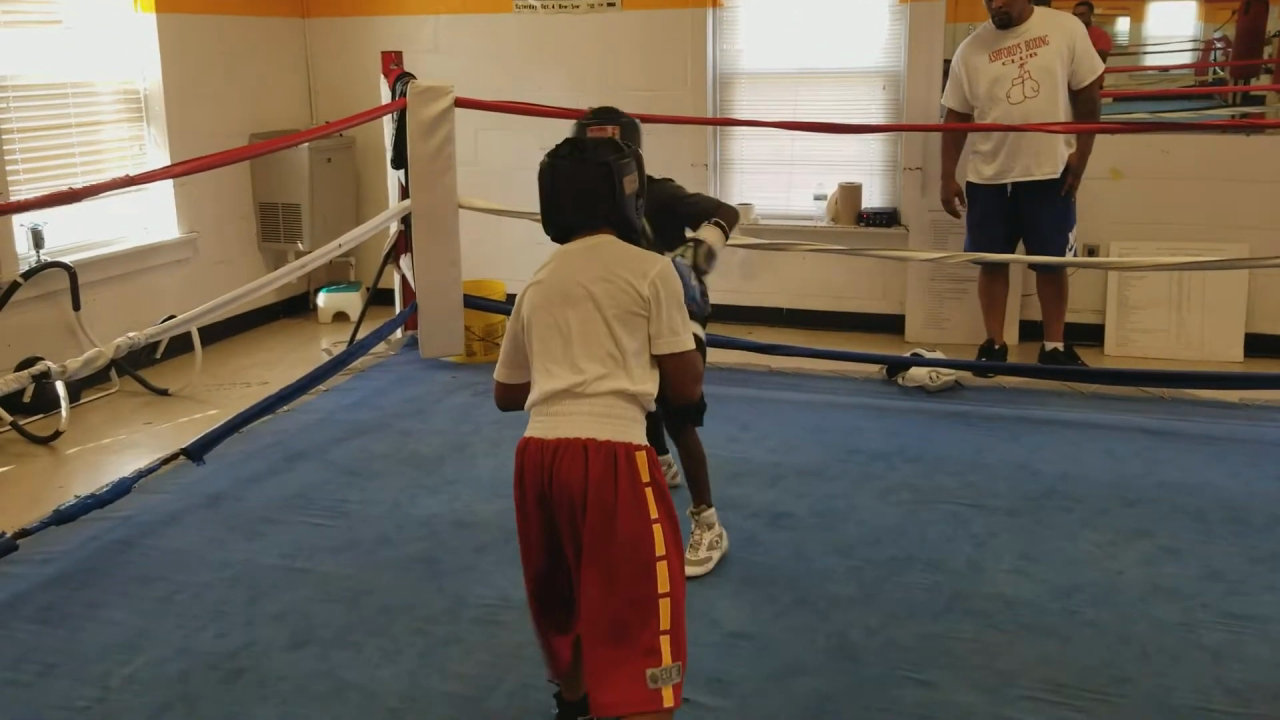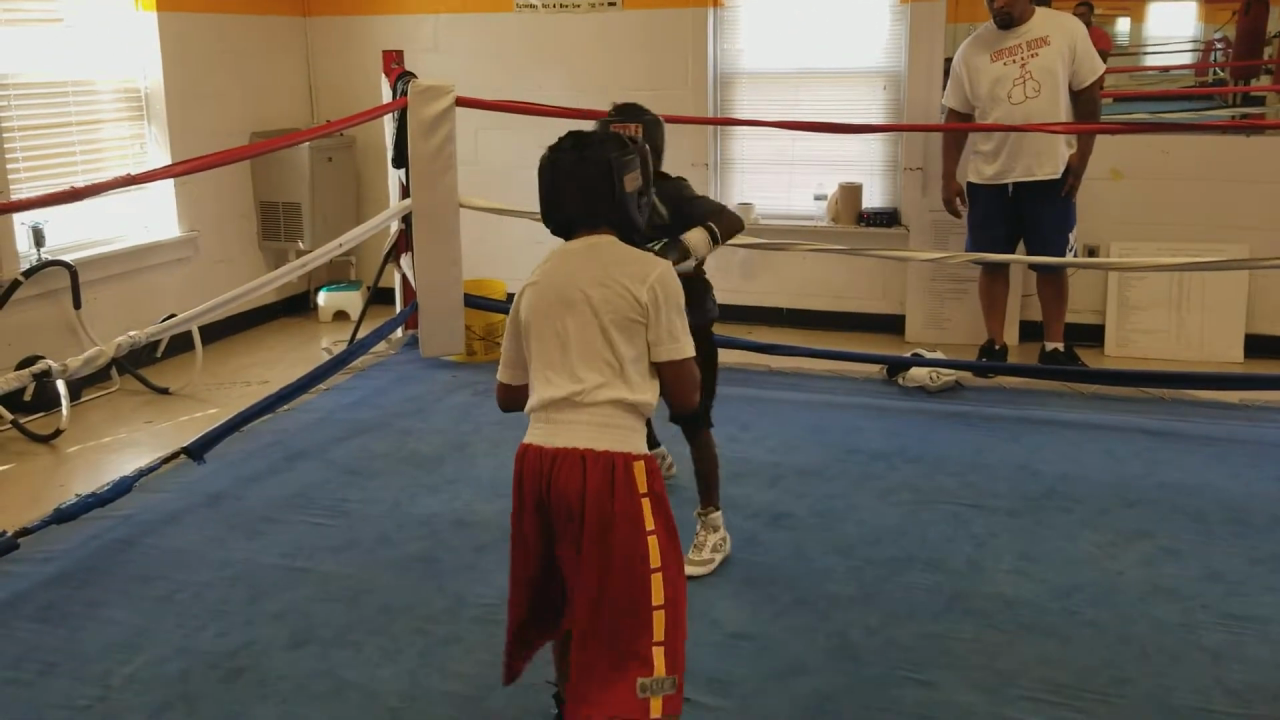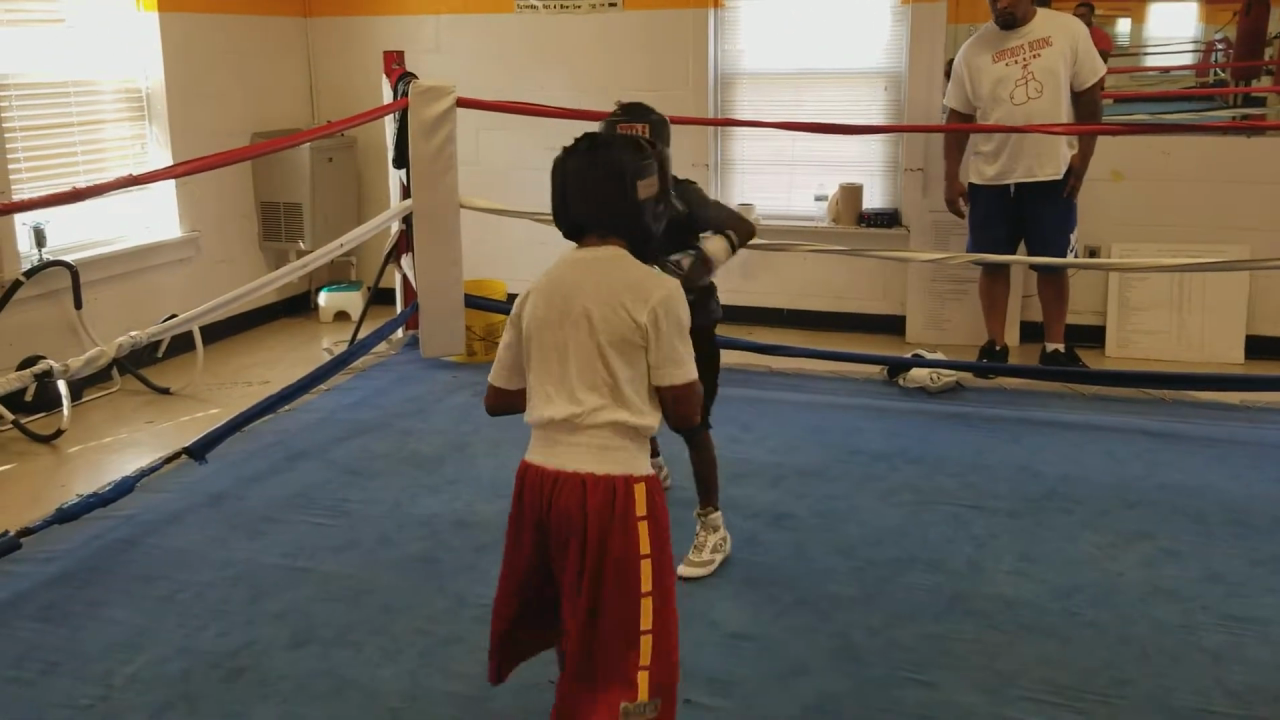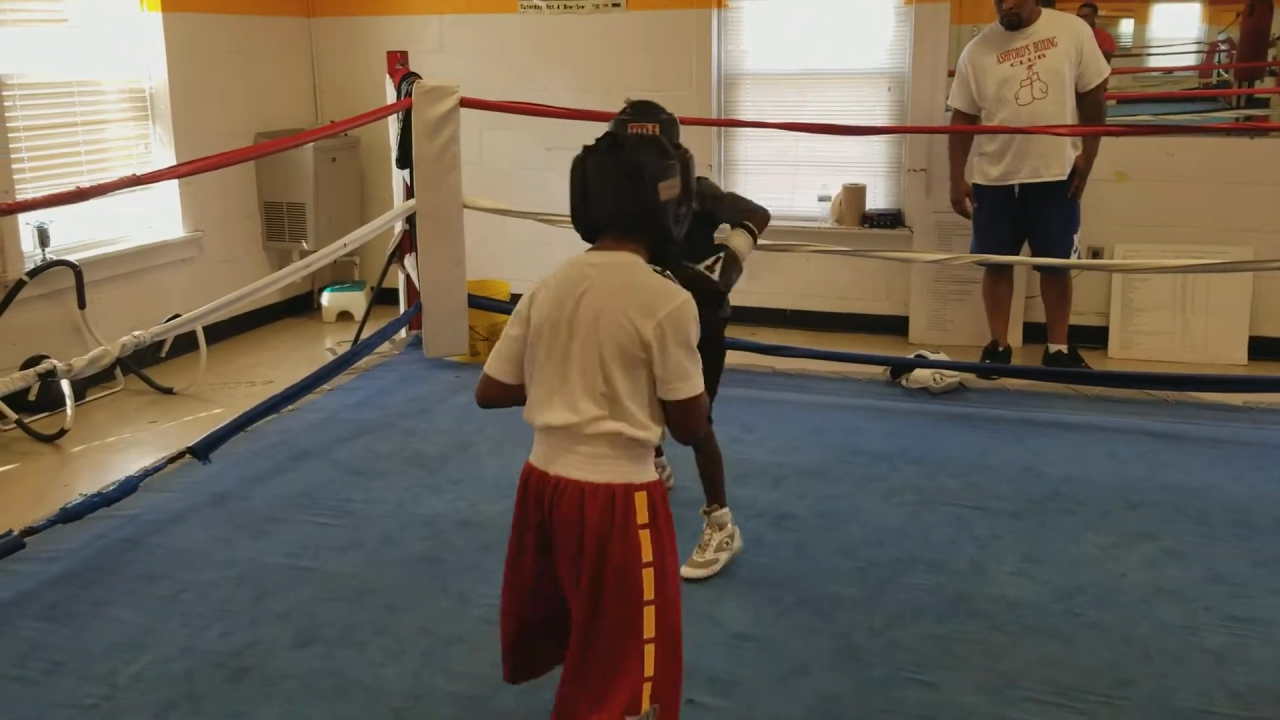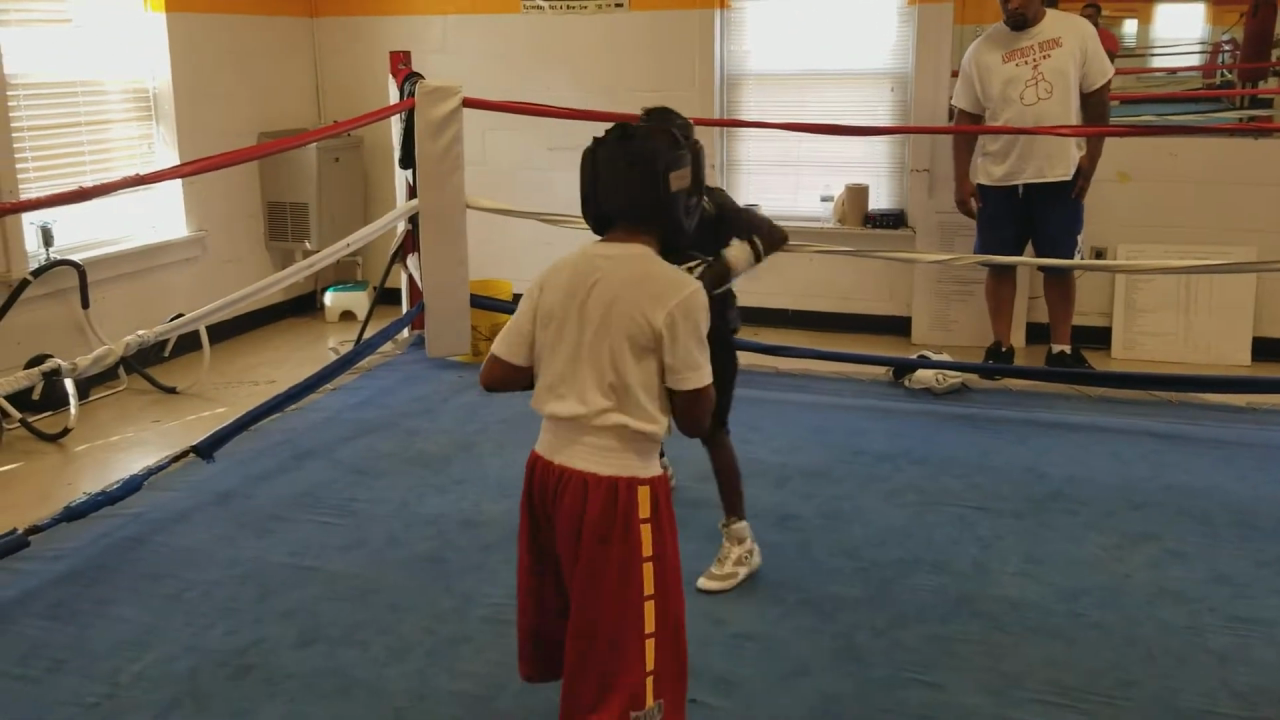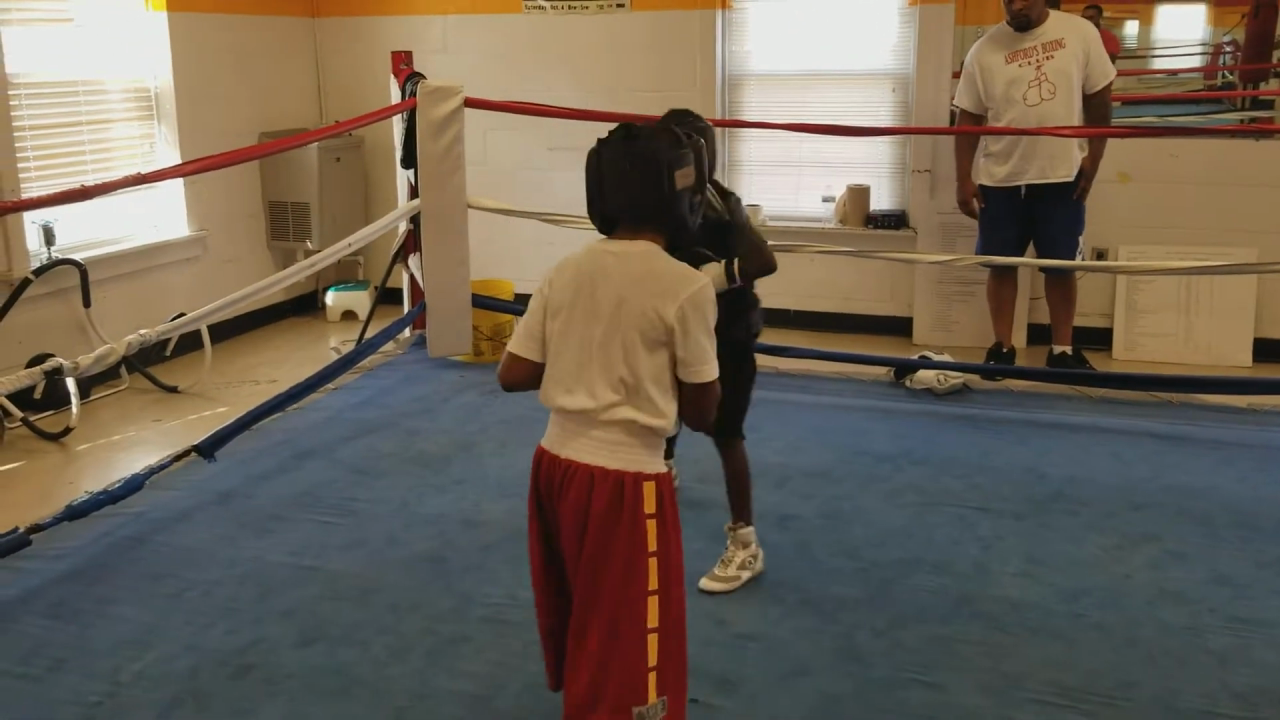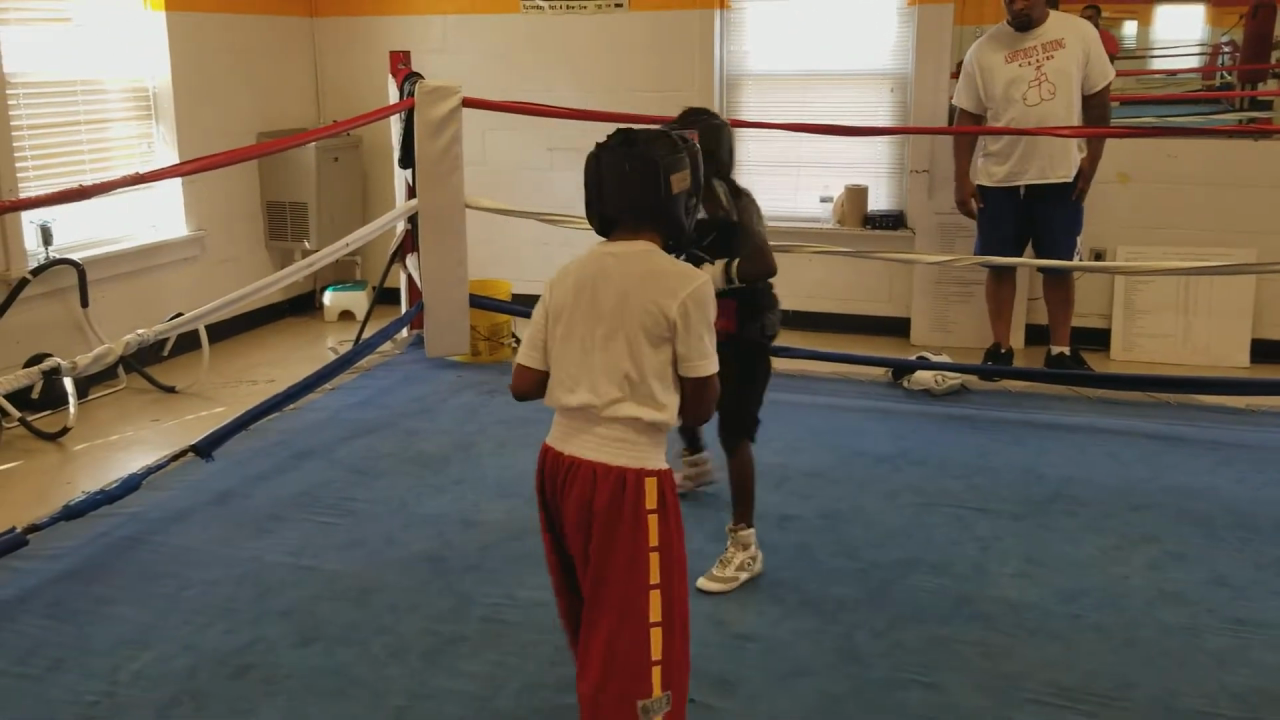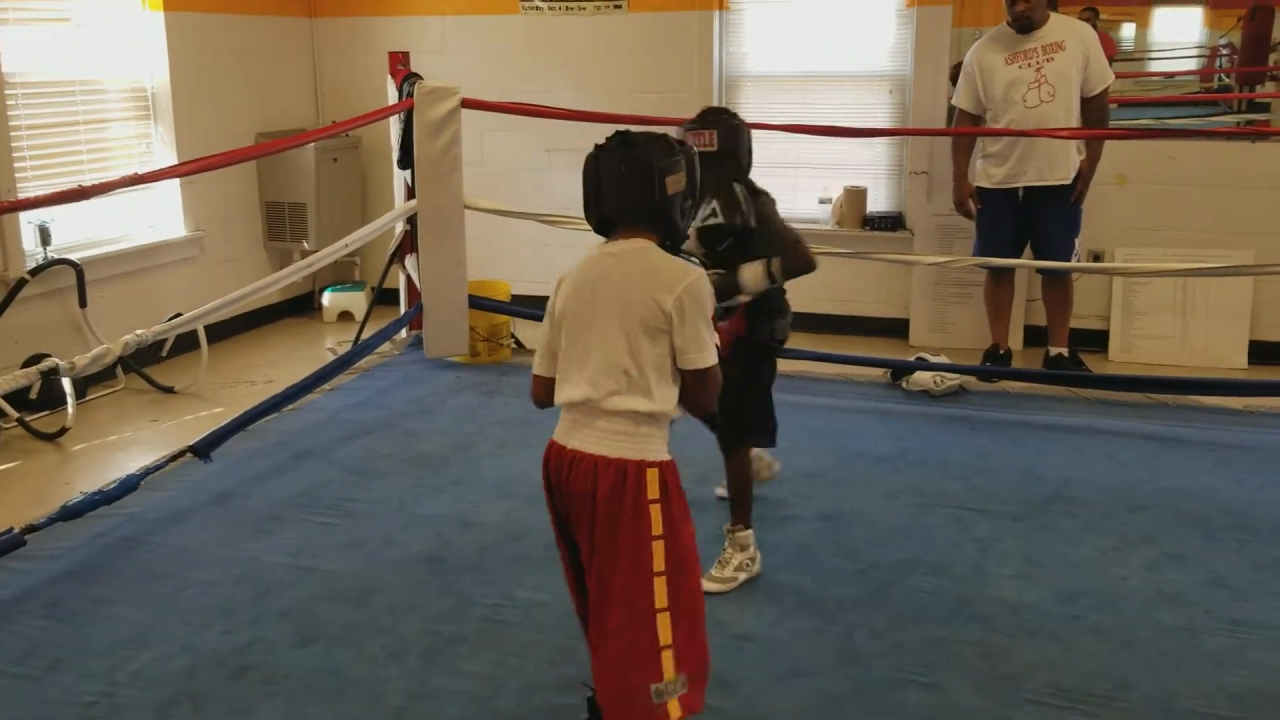
dt=0.1s
person 1, frame 1
left shoulder: (536, 284)
right shoulder: (652, 270)
left elbow: (507, 394)
right elbow: (685, 389)
right wrist: (690, 331)
left hip: (537, 455)
right hip: (612, 459)
left knee: (567, 594)
right knee: (644, 642)
person 1, frame 2
left shoulder: (535, 282)
right shoulder: (652, 275)
left elbow: (510, 395)
right elbow: (684, 398)
left hip: (539, 463)
right hip: (612, 470)
left knee: (574, 602)
right knee: (636, 652)
person 1, frame 3
left shoulder: (538, 289)
right shoulder: (657, 291)
left elbow: (498, 401)
right elbow: (685, 416)
left hip: (541, 478)
right hip: (613, 490)
left knee: (573, 612)
right knee: (628, 673)
person 1, frame 4
left shoulder: (548, 288)
right shoulder: (666, 302)
left elbow: (489, 392)
right elbow: (691, 428)
left hip: (544, 482)
right hip: (616, 495)
left knee: (567, 621)
person 1, frame 5
left shoulder: (556, 276)
right shoulder: (677, 293)
left elbow: (495, 375)
right elbow: (696, 419)
left hip: (549, 473)
right hip: (619, 489)
left knee: (579, 626)
person 1, frame 6
left shoulder: (564, 273)
right shoulder: (686, 289)
left elbow: (512, 375)
right elbow: (701, 414)
left hip: (554, 467)
right hip: (624, 484)
left knee: (586, 620)
right knee: (632, 665)
person 1, frame 7
left shoulder: (567, 278)
right shoulder: (687, 286)
left elbow: (523, 385)
right elbow: (700, 408)
left hip: (560, 465)
right hip: (628, 480)
left knee: (600, 618)
right knee: (639, 662)
person 1, frame 8
left shoulder: (573, 278)
right shoulder: (683, 279)
left elbow: (539, 390)
right elbow: (703, 401)
right wrist: (703, 337)
left hip: (566, 459)
right hip: (632, 473)
left knee: (612, 602)
right knee: (653, 660)
person 2, frame 1
left shoulder: (658, 195)
left elbow: (724, 214)
left wrist: (698, 252)
left knee: (680, 421)
left ankle: (708, 525)
right ankle: (663, 465)
person 2, frame 2
left shoulder: (671, 192)
left elbow: (730, 222)
left wrist: (678, 253)
left hip: (687, 321)
left knee: (692, 420)
left ankle: (712, 528)
right ankle: (655, 458)
person 2, frame 3
left shoulder: (680, 194)
left elbow: (743, 228)
left wrist: (702, 261)
left hip: (690, 325)
left knee: (692, 423)
left ankle: (712, 526)
right ankle: (653, 469)
person 2, frame 4
left shoulder: (695, 192)
left elbow: (758, 217)
left wrist: (730, 259)
left hip: (699, 322)
left ankle: (721, 526)
right ankle: (656, 469)
person 2, frame 5
left shoulder: (709, 201)
left elbow: (773, 235)
left wrist: (721, 266)
left hip: (707, 329)
left knee: (711, 428)
left ankle: (740, 539)
right ankle: (656, 468)
person 2, frame 6
left shoulder: (724, 206)
left elbow: (764, 262)
left wrist: (703, 277)
left hip: (728, 333)
left knee: (724, 433)
left ankle: (744, 543)
right ankle: (660, 470)
person 2, frame 7
left shoulder: (738, 204)
left elbow: (764, 265)
left wrist: (704, 276)
right wrist: (688, 226)
left hip: (744, 333)
left knee: (734, 433)
left ankle: (744, 544)
right ankle: (696, 463)
person 2, frame 8
left shoulder: (756, 206)
right shoulder: (698, 205)
left elbow: (800, 260)
left wrist: (737, 284)
right wrist: (700, 236)
left hip: (755, 333)
right hip: (718, 327)
left knee: (738, 430)
right knee: (717, 409)
left ankle: (741, 546)
right ankle: (758, 459)
person 3, frame 1
right shoulder: (971, 49)
left elbow: (1088, 94)
right elbow: (956, 117)
left wrist: (1081, 153)
right wrist: (948, 177)
left hip: (1051, 171)
right hip: (989, 175)
left knee: (1052, 261)
right knee: (992, 261)
left ankle: (1054, 345)
right ankle: (994, 343)
person 3, frame 2
right shoulder: (972, 49)
left elbow: (1088, 94)
right elbow: (957, 116)
left wrist: (1082, 153)
right wrist: (949, 178)
left hip: (1051, 170)
right hip: (989, 175)
left knee: (1052, 261)
right knee: (993, 261)
left ankle: (1055, 346)
right ankle: (995, 344)
person 3, frame 3
left shoulder: (1068, 30)
right shoulder: (973, 50)
left elbow: (1089, 95)
right elbow: (958, 117)
left wrist: (1083, 155)
right wrist: (951, 178)
left hip: (1052, 172)
right hip: (990, 176)
left knee: (1053, 262)
right knee: (993, 262)
left ankle: (1055, 347)
right ankle: (995, 345)
person 3, frame 4
left shoulder: (1073, 31)
right shoulder: (977, 51)
left elbow: (1093, 97)
right elbow: (962, 118)
left wrist: (1087, 155)
right wrist: (957, 179)
left hip: (1056, 172)
right hip: (994, 176)
left knee: (1056, 263)
right knee: (996, 262)
left ankle: (1058, 348)
right ankle: (998, 346)
person 3, frame 5
left shoulder: (1077, 31)
right shoulder: (981, 50)
left elbow: (1097, 97)
right elbow: (966, 117)
left wrist: (1091, 156)
right wrist: (962, 179)
left hip: (1060, 173)
right hip: (998, 177)
left knee: (1060, 263)
right knee: (1000, 262)
left ankle: (1061, 348)
right ankle: (1001, 346)
person 3, frame 6
left shoulder: (1080, 32)
right shoulder: (984, 50)
left elbow: (1099, 99)
right elbow: (969, 118)
left wrist: (1093, 157)
right wrist: (964, 179)
left hip: (1062, 174)
right hip: (1000, 177)
left knee: (1061, 264)
right knee: (1001, 263)
left ankle: (1062, 349)
right ankle: (1002, 347)
person 3, frame 7
left shoulder: (1080, 33)
right shoulder: (983, 50)
left elbow: (1098, 100)
right elbow: (968, 118)
left wrist: (1091, 159)
right wrist: (962, 179)
left hip: (1061, 175)
right hip: (999, 178)
left knee: (1060, 264)
right knee: (1000, 264)
left ankle: (1060, 350)
right ankle: (1000, 348)
person 3, frame 8
left shoulder: (1079, 36)
right shoulder: (983, 51)
left elbow: (1097, 103)
right elbow: (966, 118)
left wrist: (1090, 161)
right wrist: (960, 179)
left hip: (1060, 176)
right hip: (998, 179)
left knee: (1058, 267)
right knee: (998, 266)
left ankle: (1058, 351)
right ankle: (999, 349)
